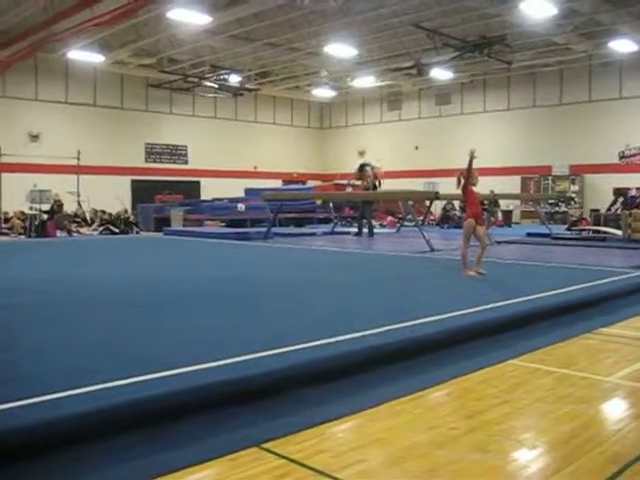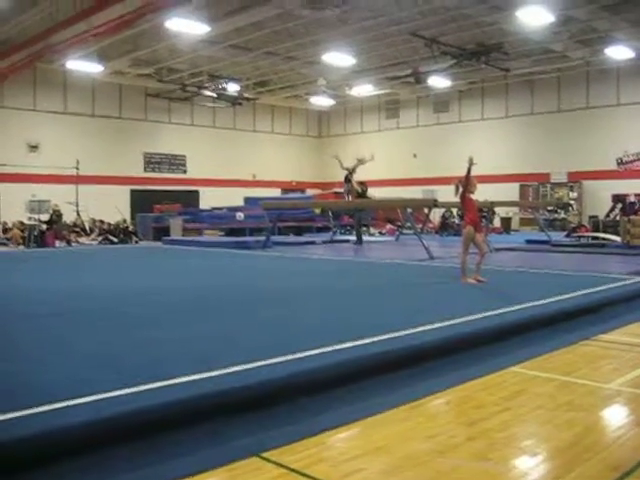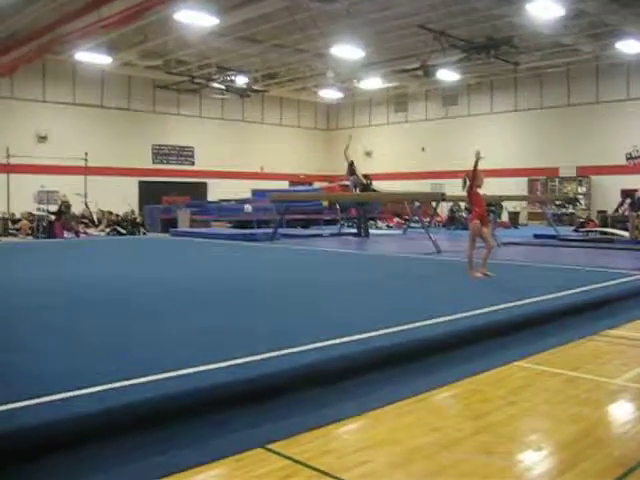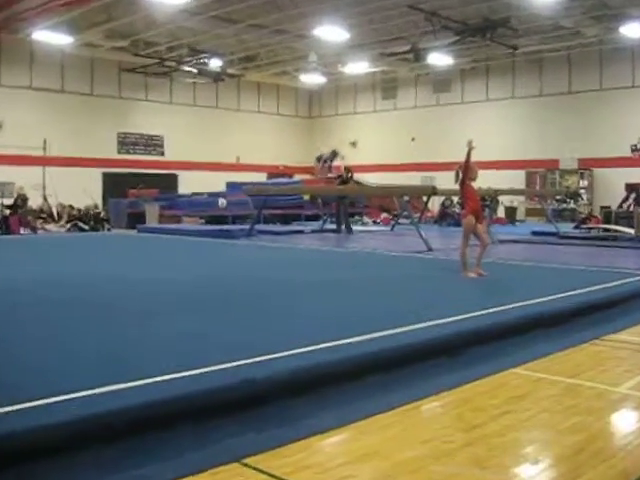
dt=0.7s
person 1, frame 1
left shoulder: (473, 192)
right shoulder: (465, 189)
left elbow: (478, 208)
right elbow: (468, 172)
left wrist: (483, 222)
right wrist: (471, 158)
left hip: (476, 220)
right hip: (470, 219)
left knee: (484, 243)
right knee: (466, 245)
left ankle: (477, 267)
right ankle: (466, 269)
person 1, frame 2
left shoulder: (471, 199)
right shoulder: (463, 197)
left elbow: (476, 215)
right elbow: (466, 180)
left wrist: (481, 230)
right wrist: (469, 166)
left hip: (475, 227)
right hip: (468, 226)
left knee: (483, 250)
right knee: (465, 252)
left ankle: (476, 275)
right ankle: (465, 277)
person 1, frame 3
left shoulder: (477, 193)
right shoulder: (470, 191)
left elbow: (483, 209)
right elbow: (473, 174)
left wrist: (488, 223)
right wrist: (477, 160)
left hip: (481, 221)
right hip: (475, 220)
left knee: (490, 244)
right knee: (472, 246)
left ankle: (483, 268)
right ankle: (472, 270)
person 1, frame 4
left shoulder: (471, 187)
right shoulder: (463, 184)
left elbow: (477, 205)
right elbow: (465, 166)
left wrist: (482, 220)
right wrist: (469, 150)
left hip: (475, 217)
right hip: (468, 216)
left knee: (485, 242)
right knee: (465, 244)
left ankle: (477, 268)
right ankle: (465, 270)
